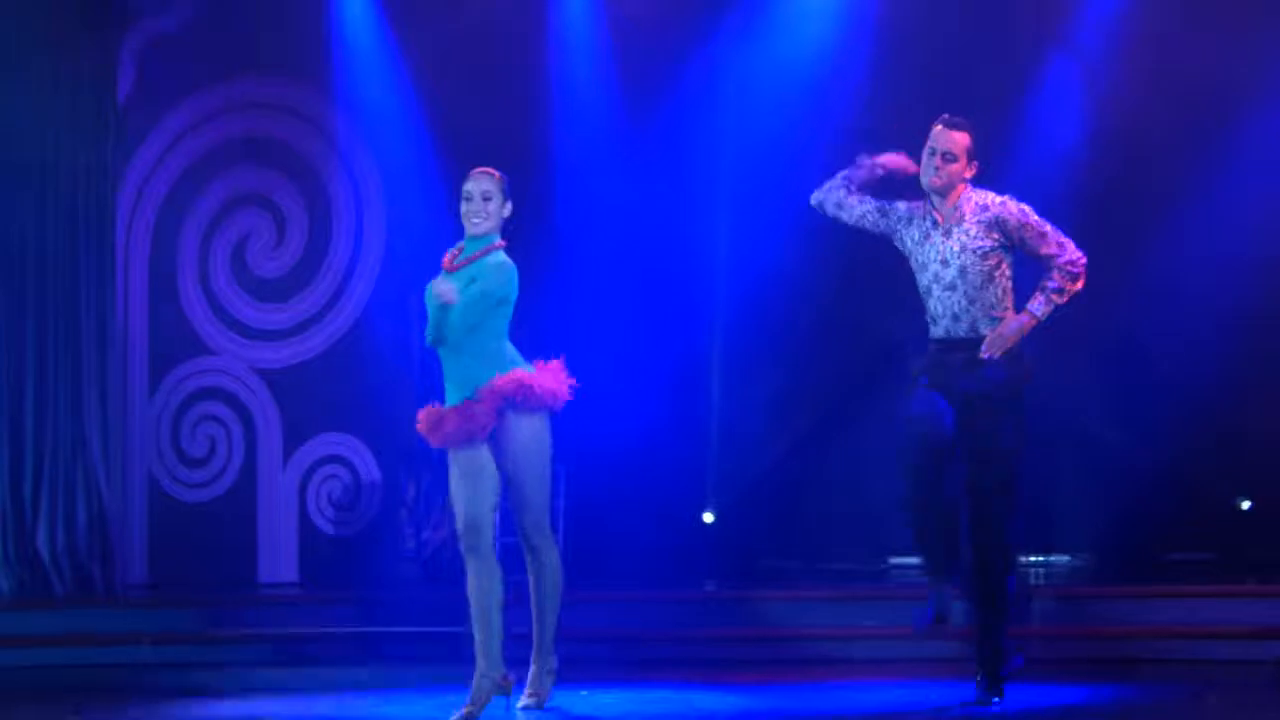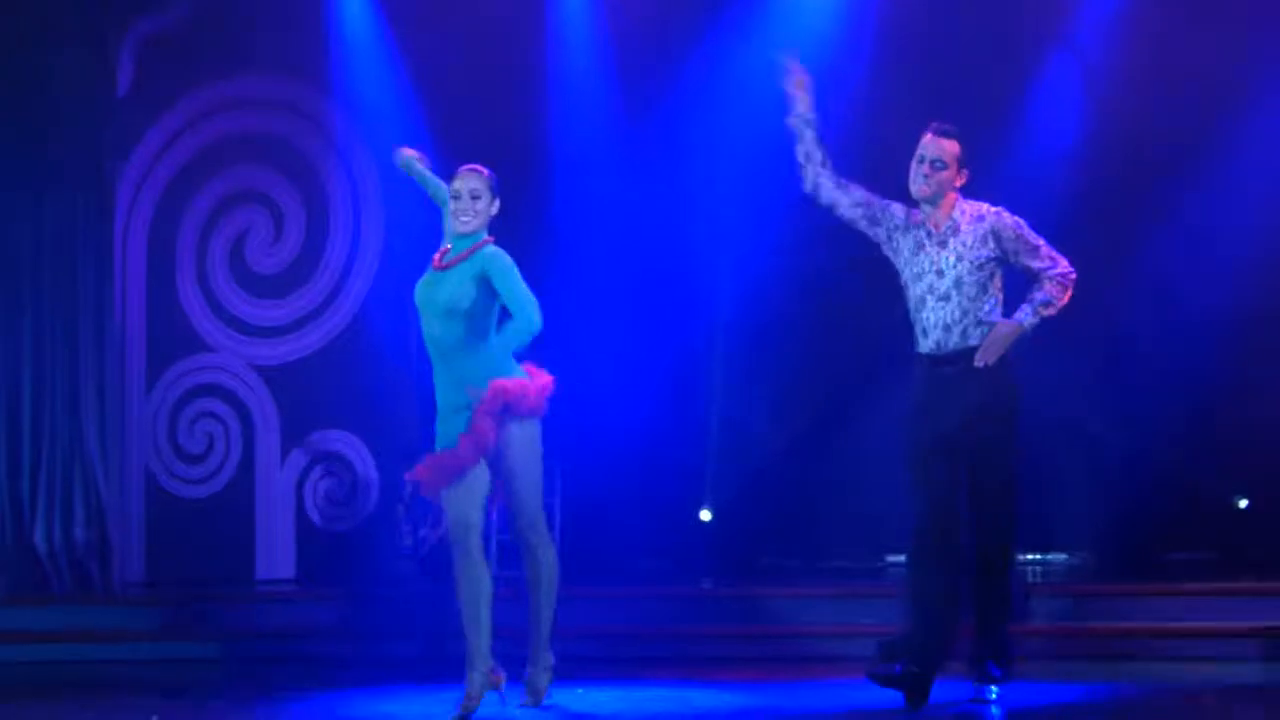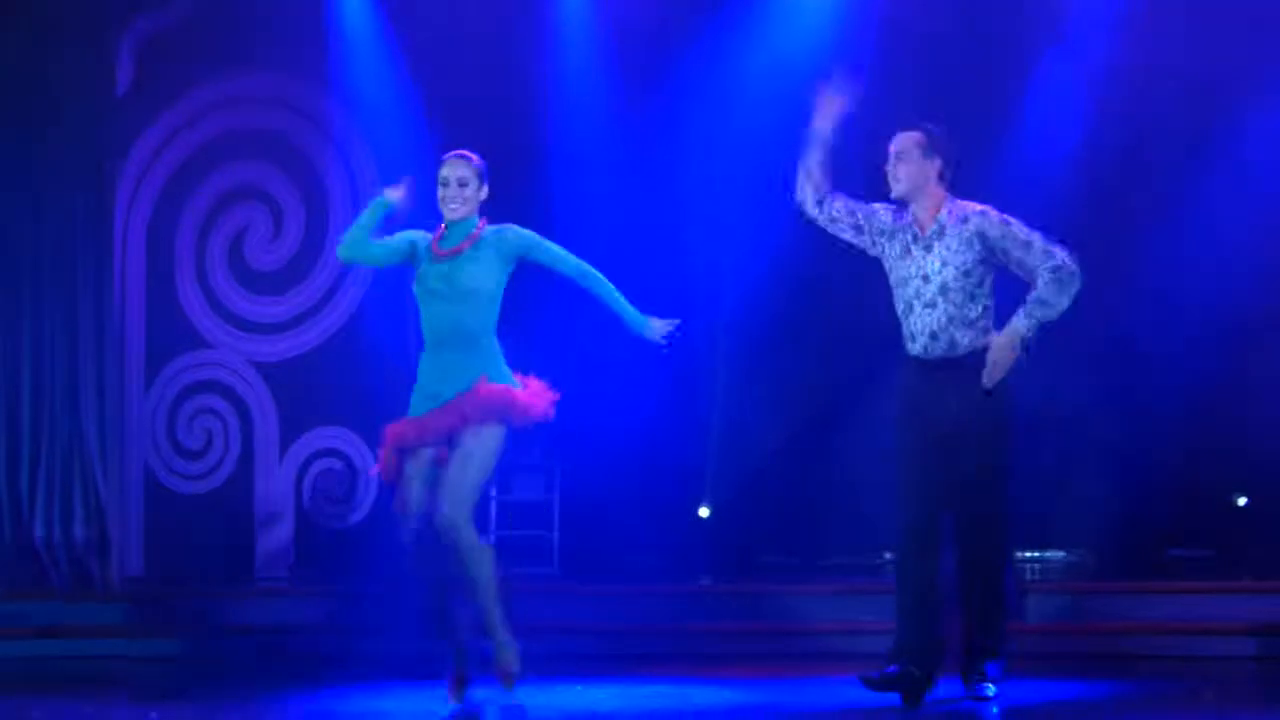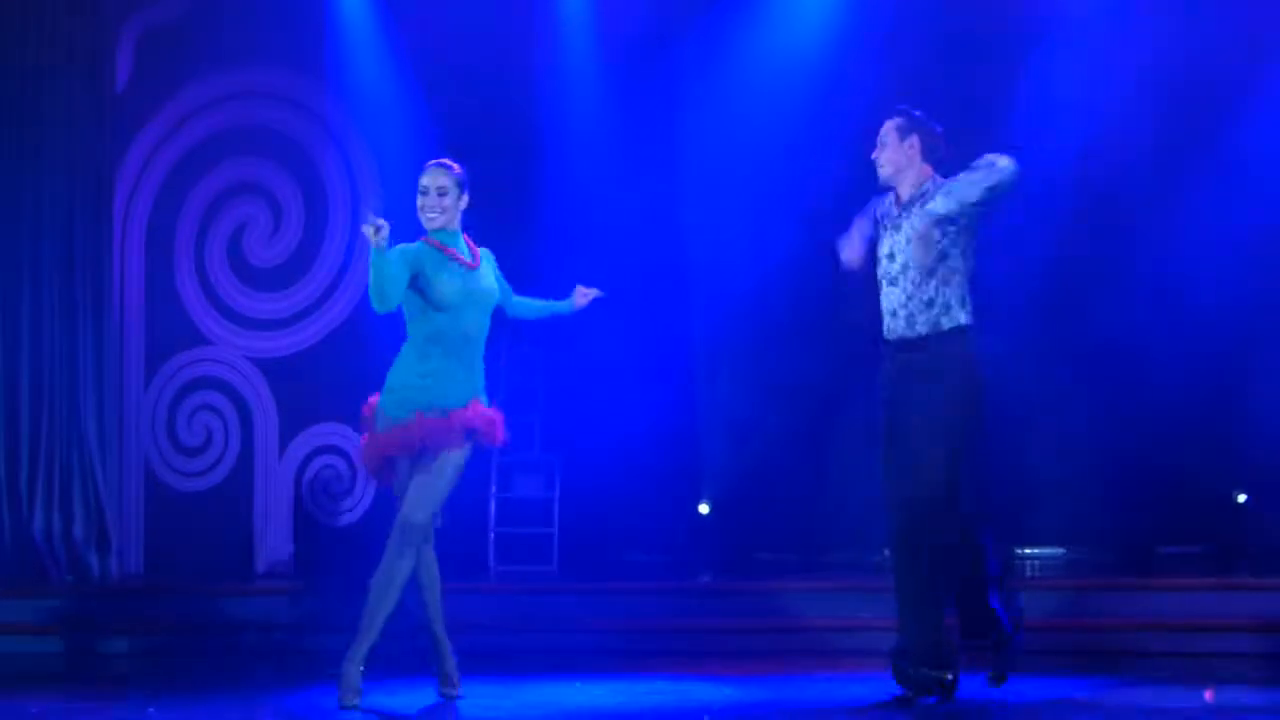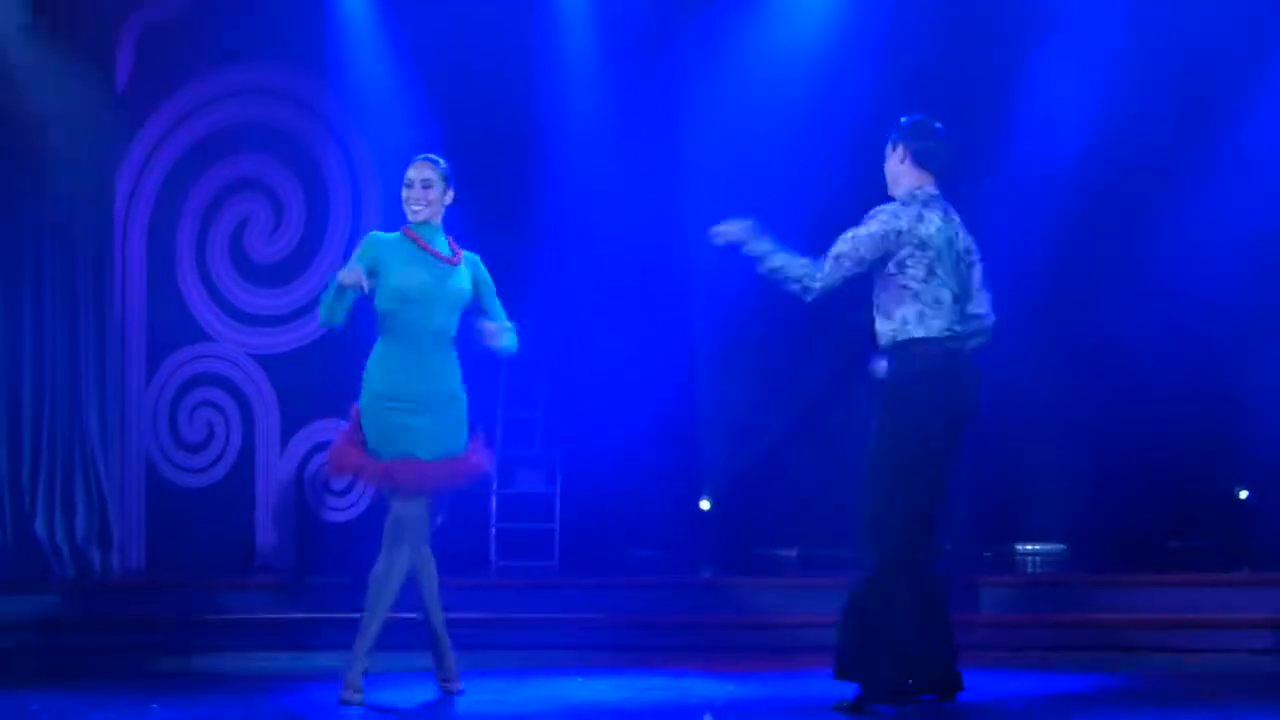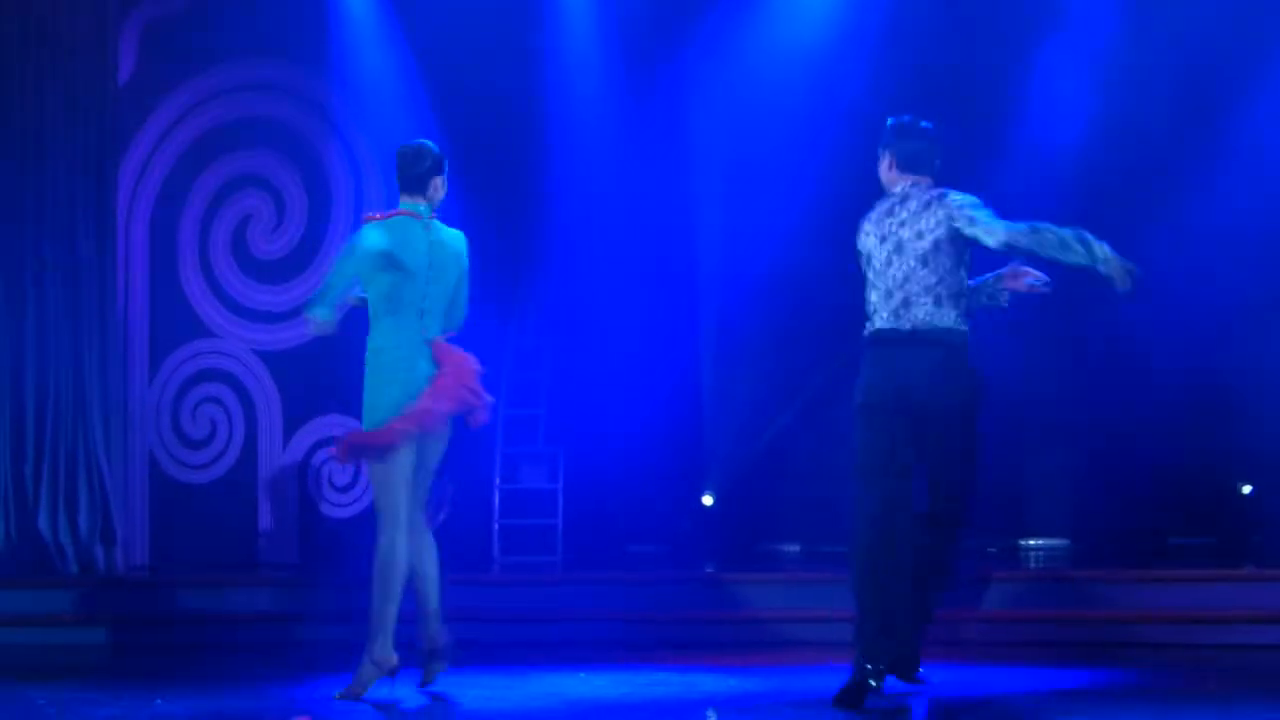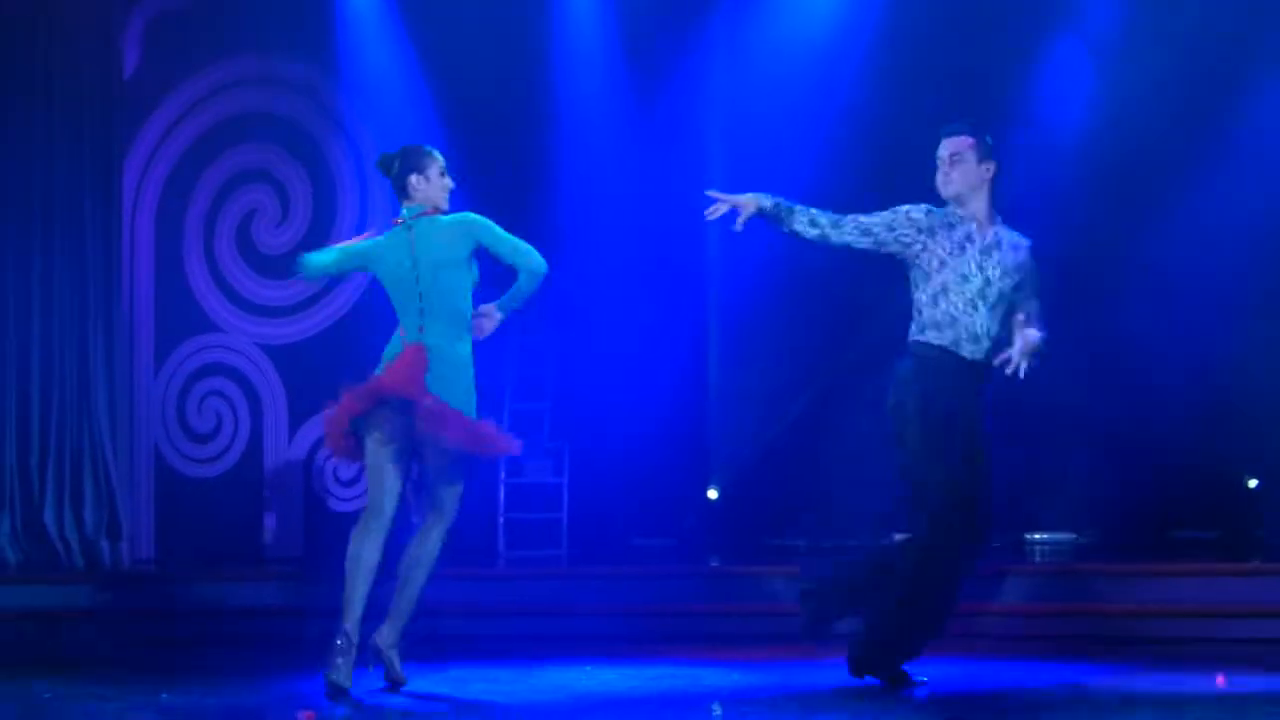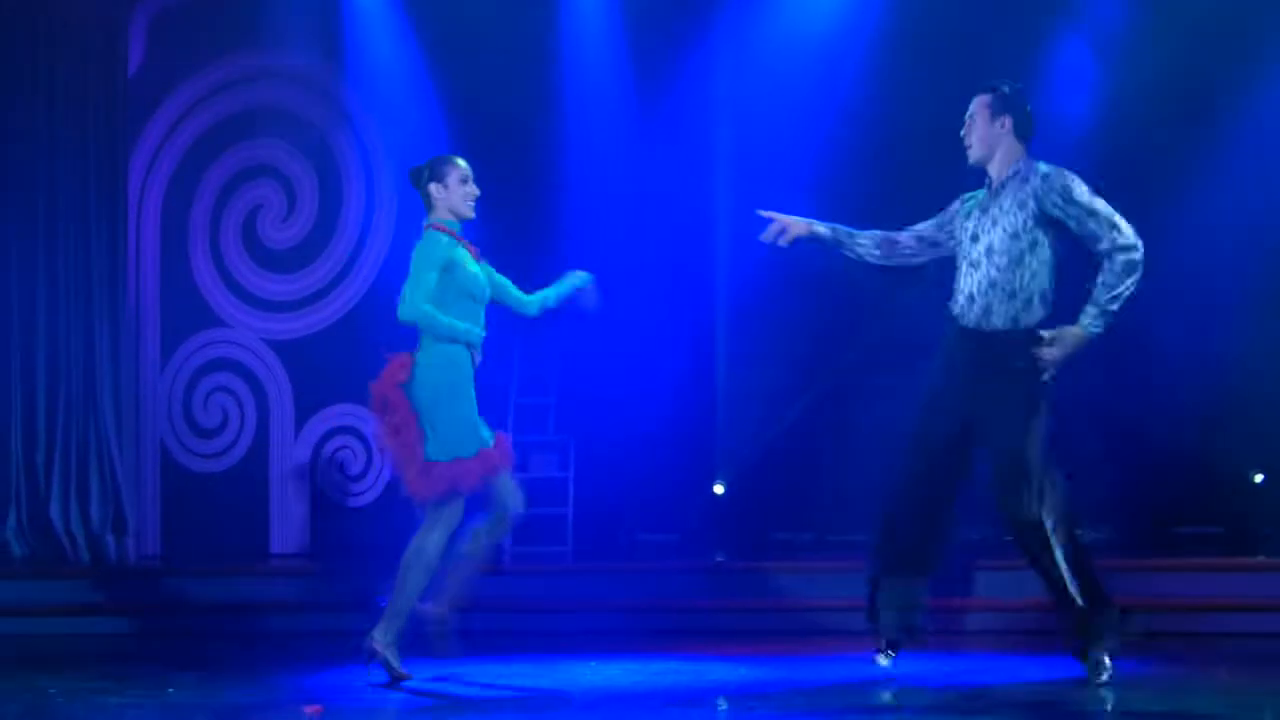
dt=0.2s
person 1, frame 1
left shoulder: (1000, 212)
right shoulder: (904, 220)
left elbow: (1070, 261)
right elbow: (827, 198)
left wrist: (1028, 317)
right wrist: (877, 165)
left hip: (994, 365)
right hip: (942, 363)
left knee: (992, 500)
right knee: (924, 443)
left ankle: (991, 646)
right ankle: (943, 573)
person 1, frame 2
left shoulder: (992, 222)
right shoulder: (893, 225)
left elbow: (1059, 274)
right elbow: (820, 185)
left wrist: (1016, 324)
right wrist: (802, 113)
left hip: (984, 381)
right hip: (932, 384)
left knee: (991, 523)
right knee: (935, 523)
left ankle: (990, 658)
right ankle: (919, 657)
person 1, frame 3
left shoulder: (983, 223)
right shoulder: (884, 226)
left elbow: (1061, 272)
right elbow: (812, 199)
left wrist: (1017, 331)
right wrist: (822, 128)
left hip: (977, 384)
right hip: (922, 386)
left knee: (982, 523)
right knee: (918, 522)
left ankle: (983, 660)
right ankle: (914, 659)
person 1, frame 4
left shoulder: (948, 196)
right shoulder: (894, 204)
left elbow: (1000, 168)
left wrist: (941, 191)
right wrist: (860, 232)
left hip: (945, 365)
right hip: (902, 369)
left knee: (943, 503)
right knee: (909, 511)
left ankle: (988, 620)
right ankle: (928, 661)
person 1, frame 5
left shoulder: (895, 218)
right shoulder: (953, 227)
left elbow: (816, 281)
right elbow: (980, 318)
left wrist: (751, 238)
left hip: (923, 381)
right hip: (948, 378)
left knee: (896, 523)
right knee: (910, 523)
left ankle: (885, 670)
right ankle: (928, 669)
person 1, frame 6
left shoulder: (875, 225)
right shoulder: (948, 207)
right elbow: (1008, 234)
right wrist: (1099, 253)
left hip: (883, 372)
right hip: (942, 370)
left knee: (881, 519)
right knee: (942, 514)
left ankle: (876, 665)
right ankle: (891, 658)
person 1, frame 7
left shoulder: (1018, 249)
right shoulder: (920, 225)
left elbow: (1026, 310)
right elbow: (837, 228)
left wrist: (1028, 335)
right wrist: (768, 204)
left hip: (961, 394)
right hip: (928, 388)
left knee: (965, 526)
right knee: (946, 522)
right ankle: (879, 648)
person 1, frame 8
left shoulder: (1050, 185)
right shoulder: (972, 207)
left elbow: (1127, 249)
right elbow: (902, 246)
left wrist: (1088, 326)
right wrist: (818, 230)
left hip: (1017, 365)
right hip: (964, 358)
left knee: (1033, 507)
right knee: (920, 491)
left ankle: (1092, 630)
right ankle: (895, 622)
person 2, frame 1
left shoulder: (498, 268)
right shoulder: (454, 261)
left elbow: (441, 333)
left wrist: (446, 303)
left hip: (513, 403)
right hip: (466, 413)
left knee: (534, 534)
right knee: (474, 537)
left ankle: (542, 662)
right ankle: (488, 672)
person 2, frame 2
left shoulder: (492, 260)
right shoulder: (445, 256)
left elbow: (531, 316)
right elbow: (450, 211)
left wrist: (482, 359)
right wrist: (420, 172)
left hip: (504, 401)
right hip: (457, 412)
left knee: (530, 529)
right knee: (463, 536)
left ankle: (539, 658)
right ankle: (480, 666)
person 2, frame 3
left shoulder: (505, 239)
right shoulder: (418, 244)
left elbow: (581, 271)
right elbow: (349, 252)
left wrist: (638, 321)
right wrist: (387, 202)
left hip: (485, 395)
right hip: (431, 398)
left knee: (452, 517)
right knee: (415, 517)
left ankle: (497, 632)
right ankle: (463, 643)
person 2, frame 4
left shoulder: (483, 260)
right shoulder: (405, 257)
left elbow: (509, 304)
right elbow: (384, 302)
left wrist: (566, 305)
right wrist: (376, 252)
left hip: (459, 410)
right hip: (405, 404)
left knee: (410, 530)
right knee: (414, 533)
left ankle: (355, 659)
right ankle: (440, 648)
person 2, frame 5
left shoulder: (469, 263)
right shoulder: (378, 246)
left elbow: (506, 337)
right elbow: (329, 319)
left wrist: (500, 332)
right wrist: (343, 284)
left hip: (441, 404)
right hip: (385, 400)
left knee: (407, 529)
right knee: (406, 529)
left ankle: (361, 655)
right ankle: (440, 642)
person 2, frame 6
left shoulder: (377, 234)
right shoulder: (455, 241)
left elbow: (354, 264)
left wrist: (323, 307)
left hip: (397, 386)
right hip: (436, 385)
left knee: (394, 518)
right knee: (411, 517)
left ankle: (380, 649)
right ankle: (430, 632)
person 2, frame 7
left shoulder: (377, 246)
right shoulder: (466, 227)
left elbow: (312, 265)
right elbow: (534, 265)
right wrist: (499, 308)
left hip: (392, 384)
right hip: (447, 386)
left knee: (377, 515)
right knee: (438, 516)
left ankle: (348, 632)
right ankle: (389, 634)
person 2, frame 8
left shoulder: (466, 254)
right shoulder: (432, 246)
left elbow: (524, 305)
right elbow: (409, 309)
left wrist: (571, 284)
right wrist: (467, 335)
left hip: (448, 395)
right hip: (440, 392)
left knee: (508, 506)
right knee: (447, 515)
left ankle: (435, 607)
right ankle: (387, 631)
